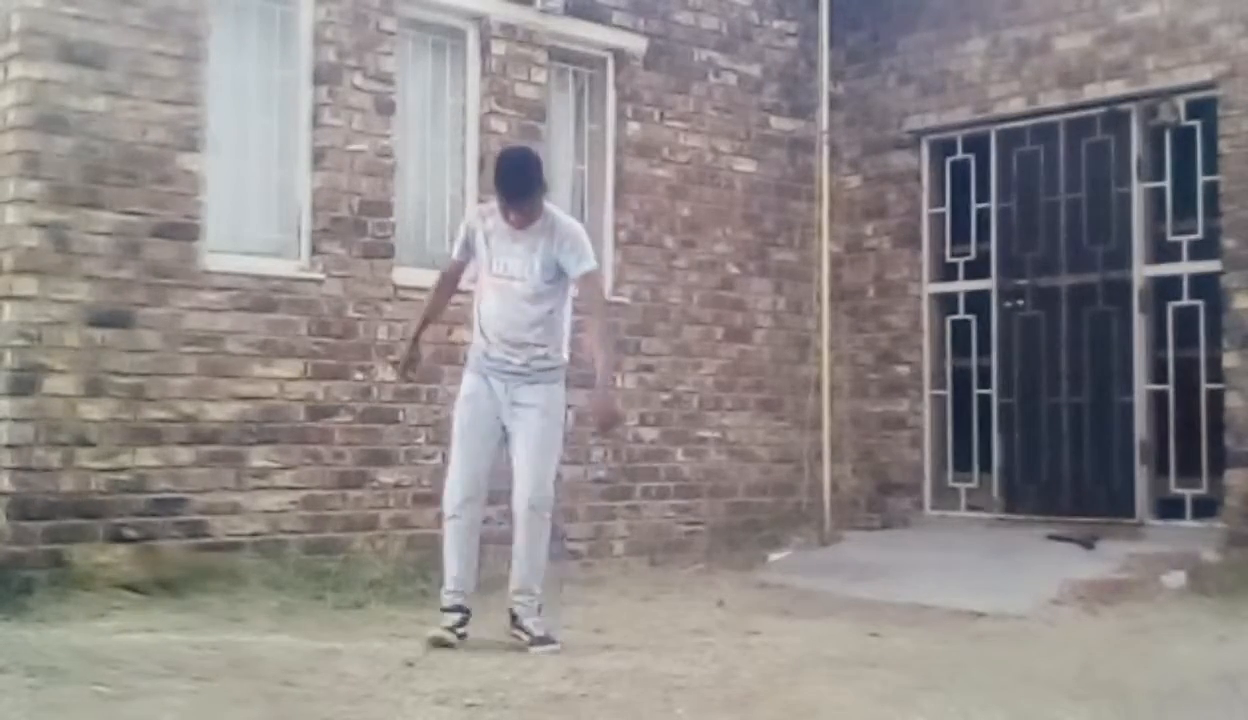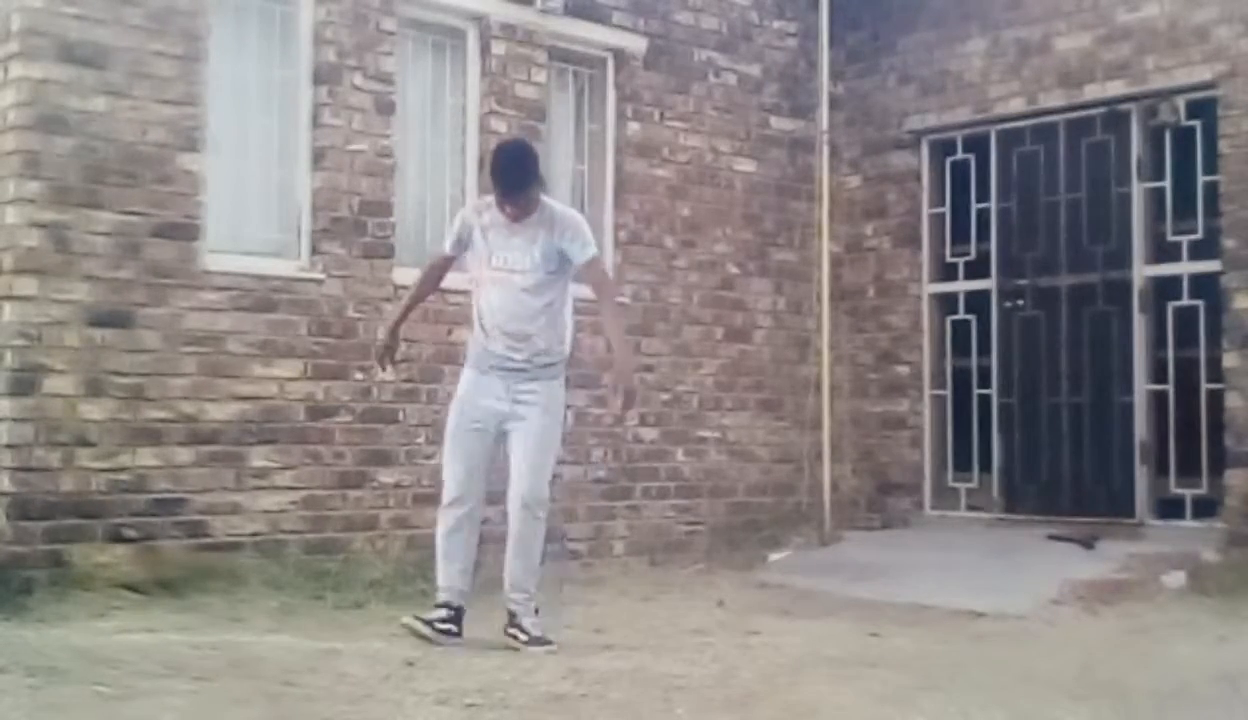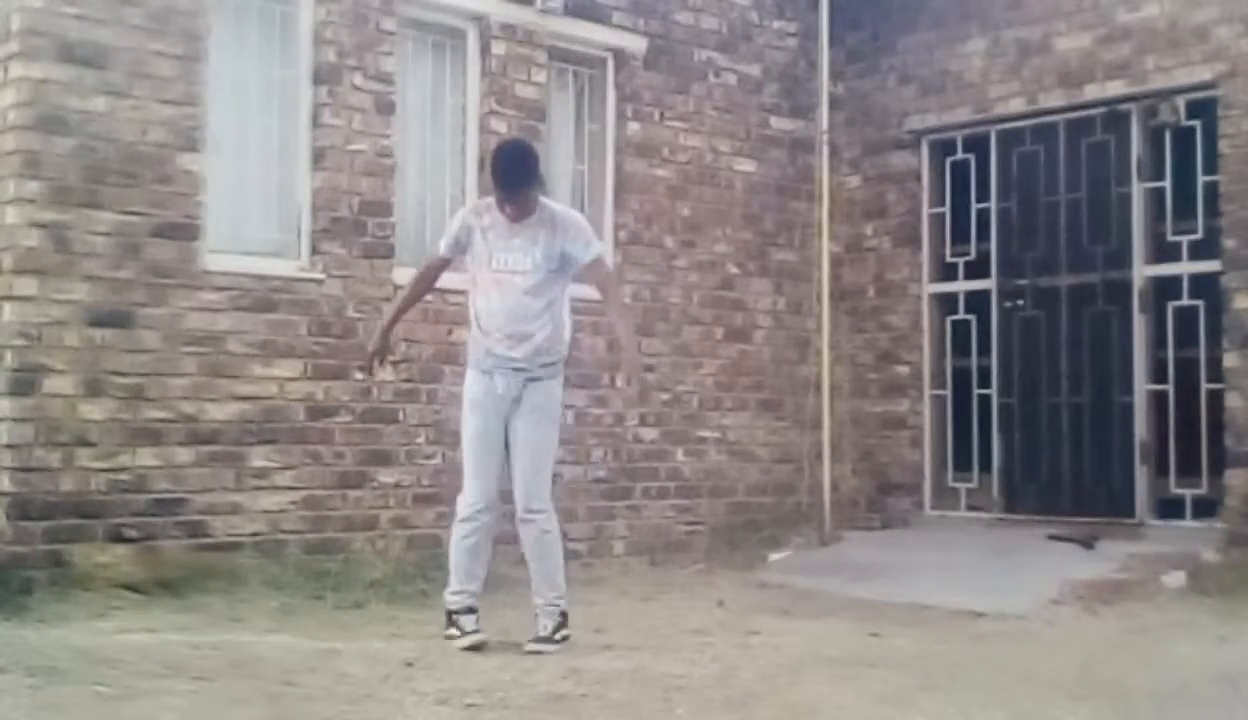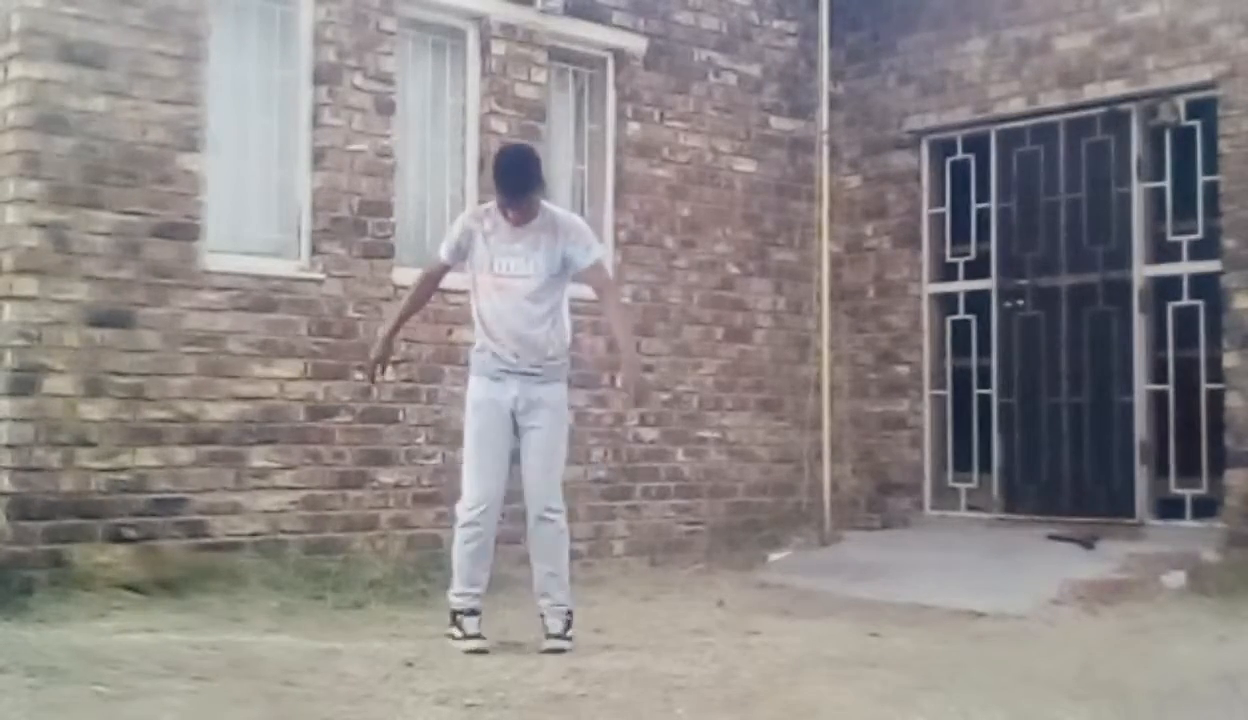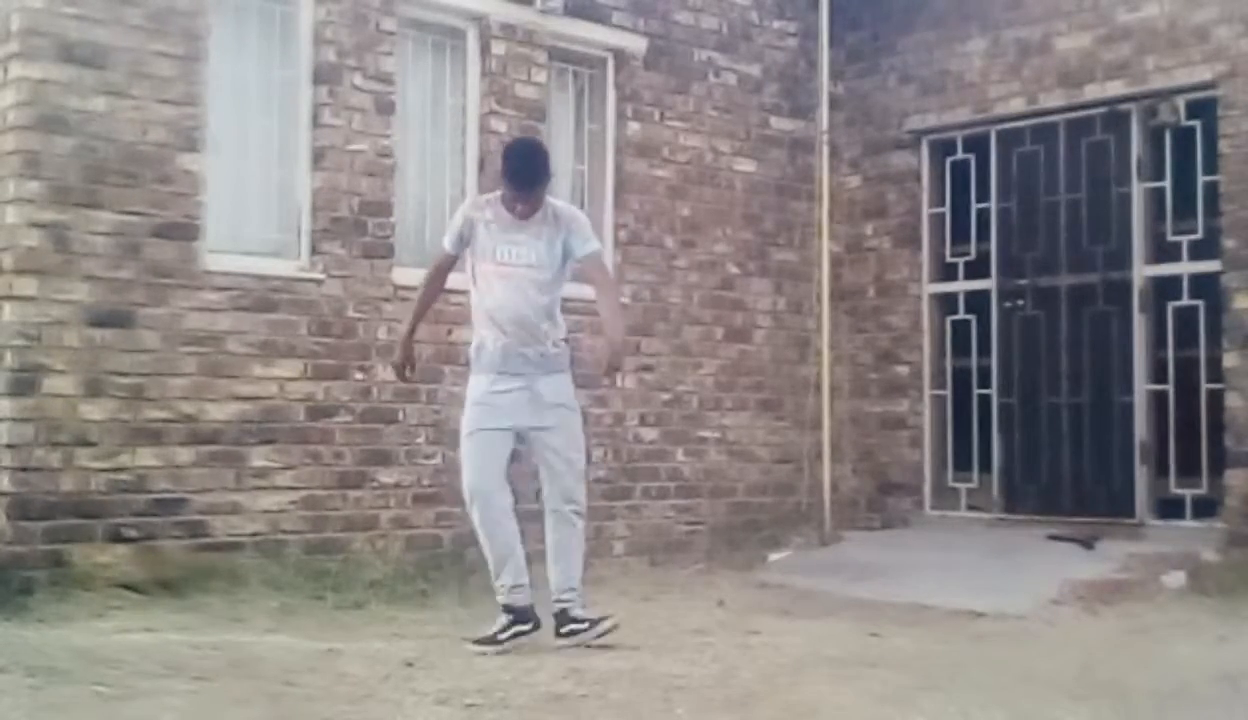
dt=0.1s
person 1, frame 1
left shoulder: (566, 235)
right shoulder: (478, 222)
left elbow: (596, 309)
right elbow: (450, 279)
left wrist: (604, 384)
right wrist: (415, 338)
left hip: (540, 381)
right hip: (482, 374)
left knee: (532, 497)
right knee: (462, 493)
left ankle: (526, 610)
right ankle: (455, 606)
person 1, frame 2
left shoulder: (566, 225)
right shoulder: (474, 217)
left elbow: (605, 290)
right elbow: (437, 270)
left wrist: (622, 358)
right wrist: (395, 325)
left hip: (541, 379)
right hip: (482, 371)
left knee: (527, 496)
right knee: (460, 490)
left ankle: (522, 611)
right ankle: (448, 606)
person 1, frame 3
left shoulder: (567, 226)
right shoulder: (472, 219)
left elbow: (608, 288)
right elbow: (431, 272)
left wrist: (630, 348)
right wrist: (387, 328)
left hip: (540, 377)
right hip: (484, 373)
left knee: (533, 499)
right knee: (478, 497)
left ankle: (552, 612)
right ankle: (462, 608)
person 1, frame 4
left shoulder: (569, 230)
right shoulder: (472, 225)
left elbow: (607, 292)
right elbow: (431, 280)
left wrist: (628, 355)
right wrist: (388, 337)
left hip: (547, 382)
right hip: (490, 378)
left knee: (546, 501)
right knee: (480, 497)
left ankle: (554, 613)
right ankle: (465, 609)
person 1, frame 5
left shoulder: (568, 222)
right shoulder: (474, 214)
left elbow: (602, 280)
right elbow: (439, 272)
left wrist: (616, 332)
right wrist: (407, 335)
left hip: (550, 373)
right hip: (491, 372)
left knee: (566, 494)
right knee: (481, 485)
left ankle: (569, 609)
right ankle: (516, 604)
